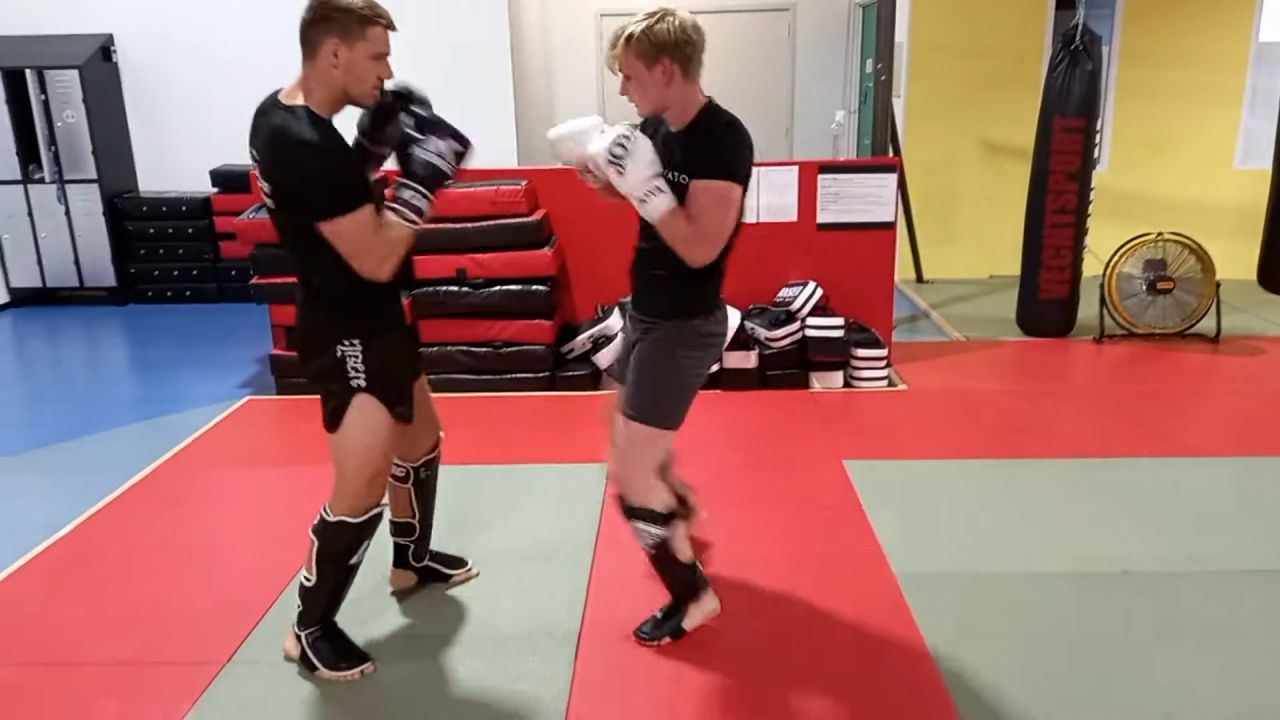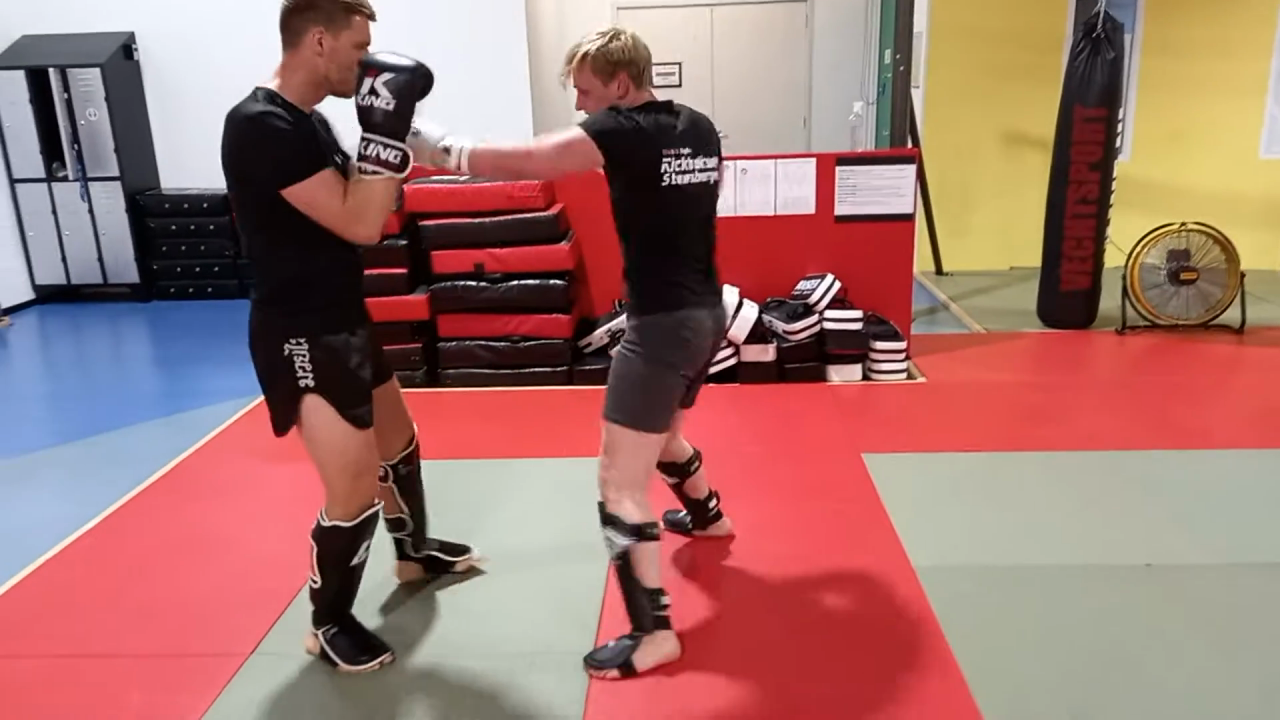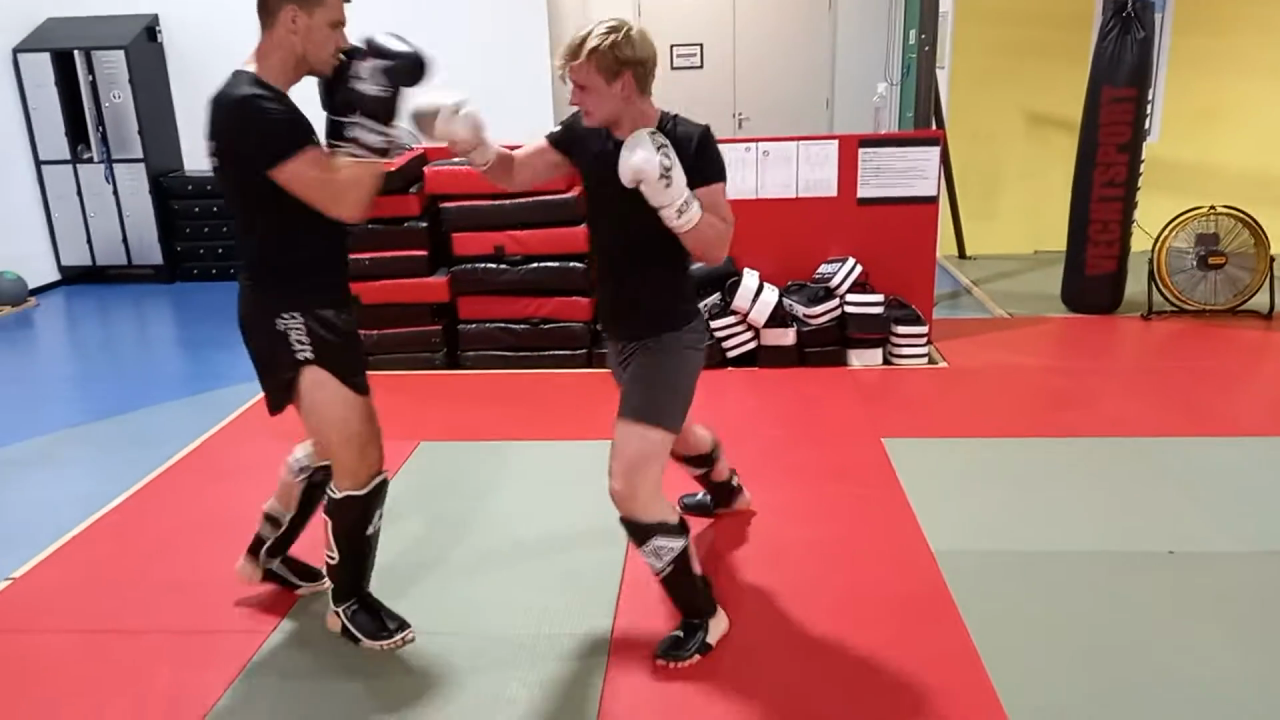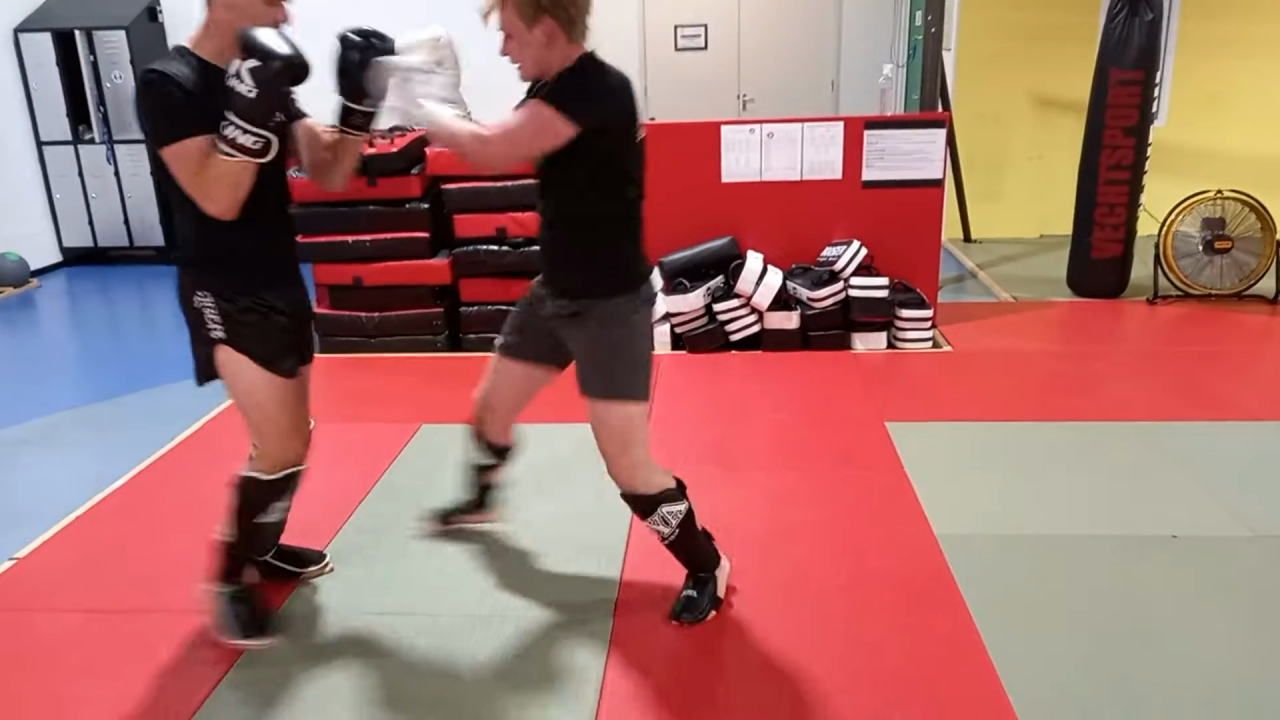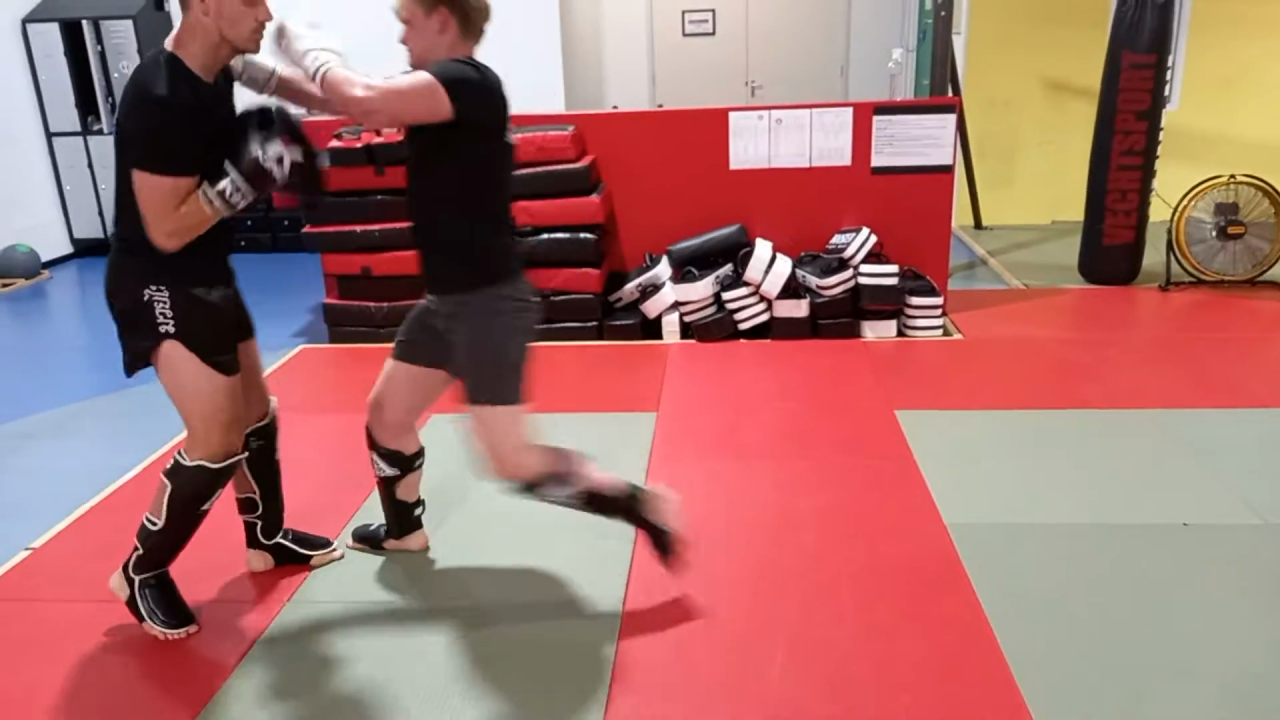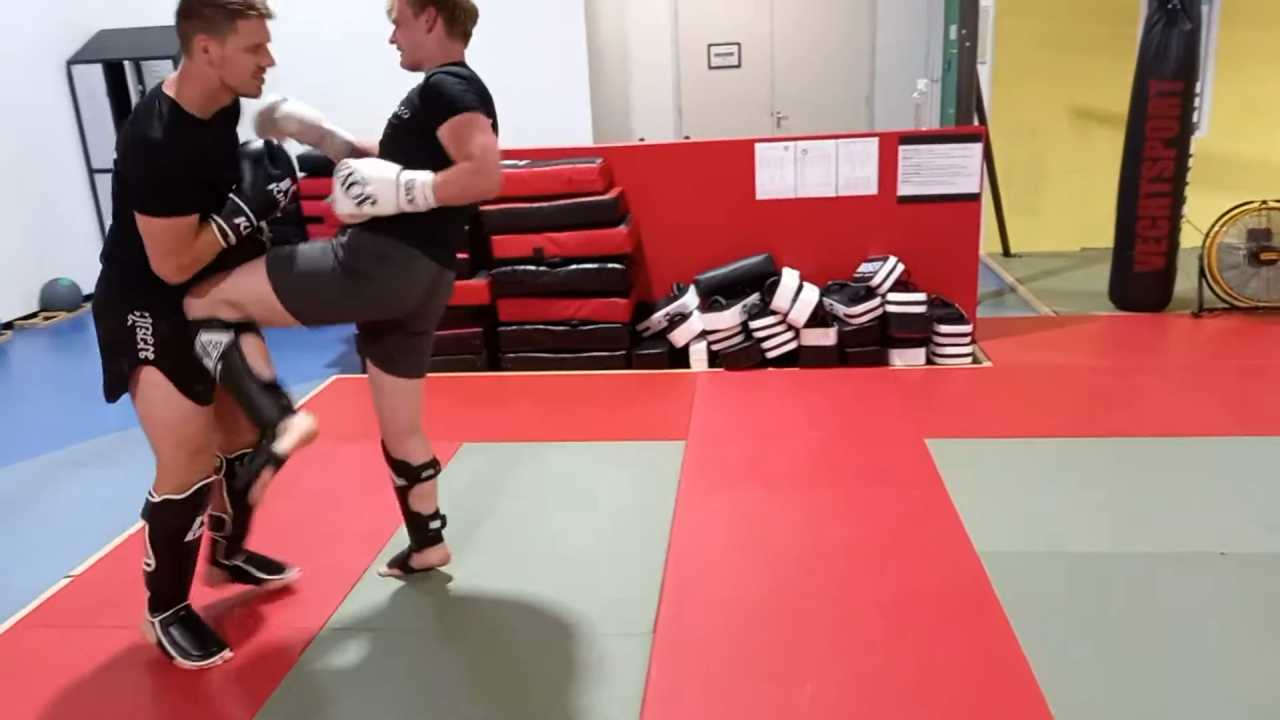
dt=0.3s
person 1, frame 1
left shoulder: (281, 112)
right shoulder: (307, 148)
right elbow: (375, 262)
left wrist: (376, 145)
right wrist: (423, 179)
left hip: (372, 321)
right hip: (347, 334)
left knee: (421, 437)
right knee: (361, 494)
left ankle: (412, 559)
right ankle: (311, 627)
person 1, frame 2
left shoulder: (303, 121)
right shoulder: (262, 127)
left elbow: (353, 202)
right elbow: (360, 224)
left wrist: (380, 130)
right wrist: (387, 129)
left hip: (339, 321)
right hip: (301, 338)
left knee: (398, 440)
right knee: (353, 493)
left ankle: (416, 550)
right ankle: (331, 624)
person 1, frame 3
left shoulder: (268, 102)
right shoulder: (251, 109)
left elbow: (325, 187)
right elbow: (345, 203)
left wrist: (361, 112)
right wrist: (372, 109)
left hip: (311, 298)
right hip: (291, 310)
left knee: (334, 441)
right knee: (362, 461)
left ankle: (265, 555)
right ankle: (350, 600)
person 1, frame 4
left shoulder: (263, 70)
right shoulder: (168, 84)
left elbow: (331, 173)
right elbow: (217, 198)
left wrist: (359, 99)
right wrist: (250, 101)
left hip: (279, 279)
right hip: (224, 295)
left knee: (287, 433)
right knee: (281, 451)
left ankle: (260, 549)
right ankle: (232, 582)
person 1, frame 5
left shoulder: (214, 71)
right shoulder: (158, 99)
right elbow: (168, 231)
right wrist: (244, 174)
left hip: (206, 275)
right hip: (160, 287)
left knee: (254, 412)
right knee: (217, 440)
left ankle: (267, 537)
right ankle: (142, 572)
person 1, frame 6
left shoulder: (222, 106)
right shoulder: (156, 141)
right elbow: (173, 263)
left wrist: (248, 219)
right wrist: (249, 208)
right hip: (145, 314)
left knee: (242, 436)
right knee: (189, 466)
left ankle: (228, 554)
right ankle: (167, 611)
person 2, frame 1
left shoulder: (721, 140)
right shoulder: (657, 125)
left elbow: (698, 248)
right elbow: (608, 185)
left wrist: (642, 185)
right wrist: (590, 159)
left hip: (680, 326)
right hip: (649, 307)
left knee: (630, 474)
right knee: (640, 442)
left ankle: (692, 597)
right ankle: (681, 510)
person 2, frame 2
left shoulder: (622, 128)
right shoulder: (700, 128)
left elbow: (523, 160)
left wrist: (441, 146)
left hip: (665, 326)
right hip: (699, 318)
left knee: (618, 480)
right knee: (658, 434)
left ankle: (652, 631)
right ankle: (706, 513)
person 2, frame 3
left shoulder: (693, 142)
right shoulder: (585, 133)
left elbow: (714, 250)
right elbow: (511, 171)
left wrist: (671, 193)
right wrist: (470, 138)
left hip: (670, 336)
right hip: (622, 330)
left knee: (632, 488)
right knee: (670, 430)
left ankle: (703, 615)
right ankle: (726, 489)
person 2, frame 4
left shoulder: (593, 86)
right shoulder: (558, 88)
left elbow: (488, 151)
right elbow: (499, 159)
left wrist: (426, 111)
right wrist: (448, 113)
left hip: (612, 303)
right hip: (558, 292)
left knee: (628, 466)
right knee: (491, 405)
left ankle: (705, 568)
right ankle: (480, 498)
person 2, frame 5
left shoulder: (465, 81)
right shoulder: (444, 86)
left elbow: (364, 102)
right elbow: (370, 98)
left wrist: (312, 53)
left hip: (487, 301)
right hip: (449, 297)
left knee: (513, 461)
right knee: (385, 413)
left ankle: (645, 509)
right ankle: (403, 527)
person 2, frame 6
left shoulder: (448, 87)
right shoulder: (452, 91)
left elbow: (485, 177)
right elbow: (387, 161)
left wrist: (399, 189)
right wrist: (319, 132)
left hip: (379, 258)
right hip: (424, 277)
left knee: (203, 302)
right knee: (400, 427)
left ankle: (278, 421)
right ankle: (427, 542)
